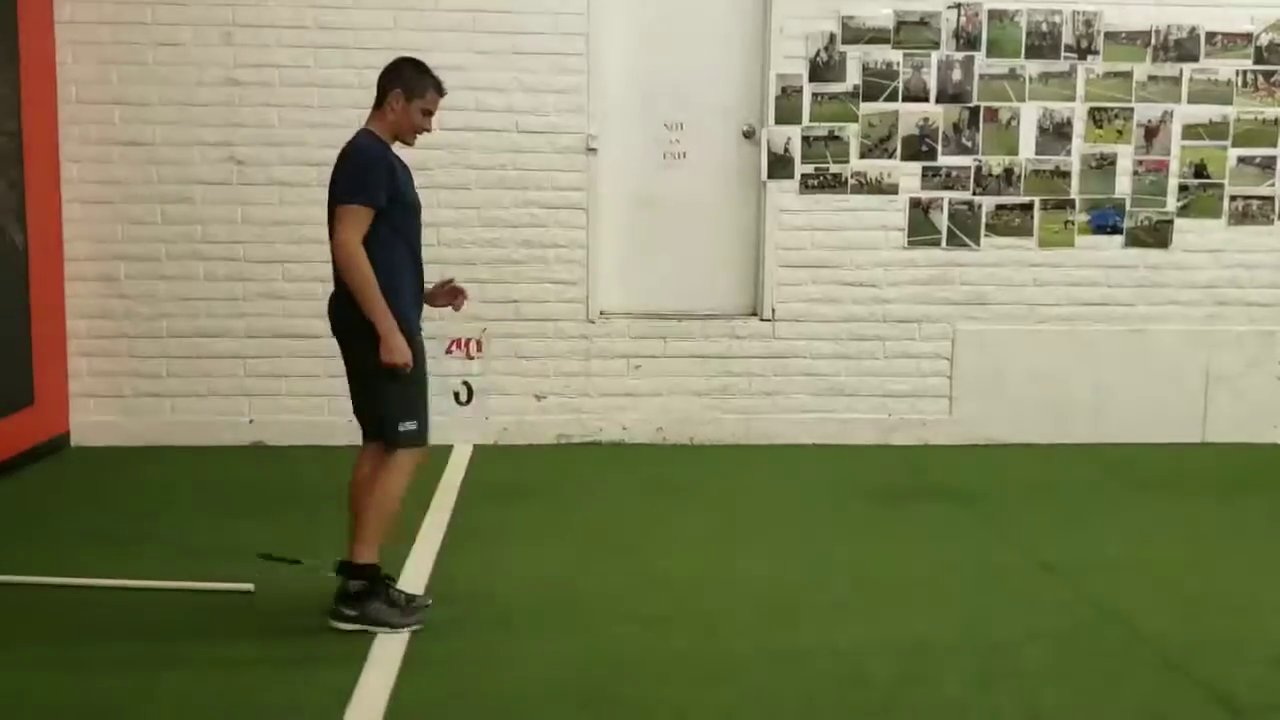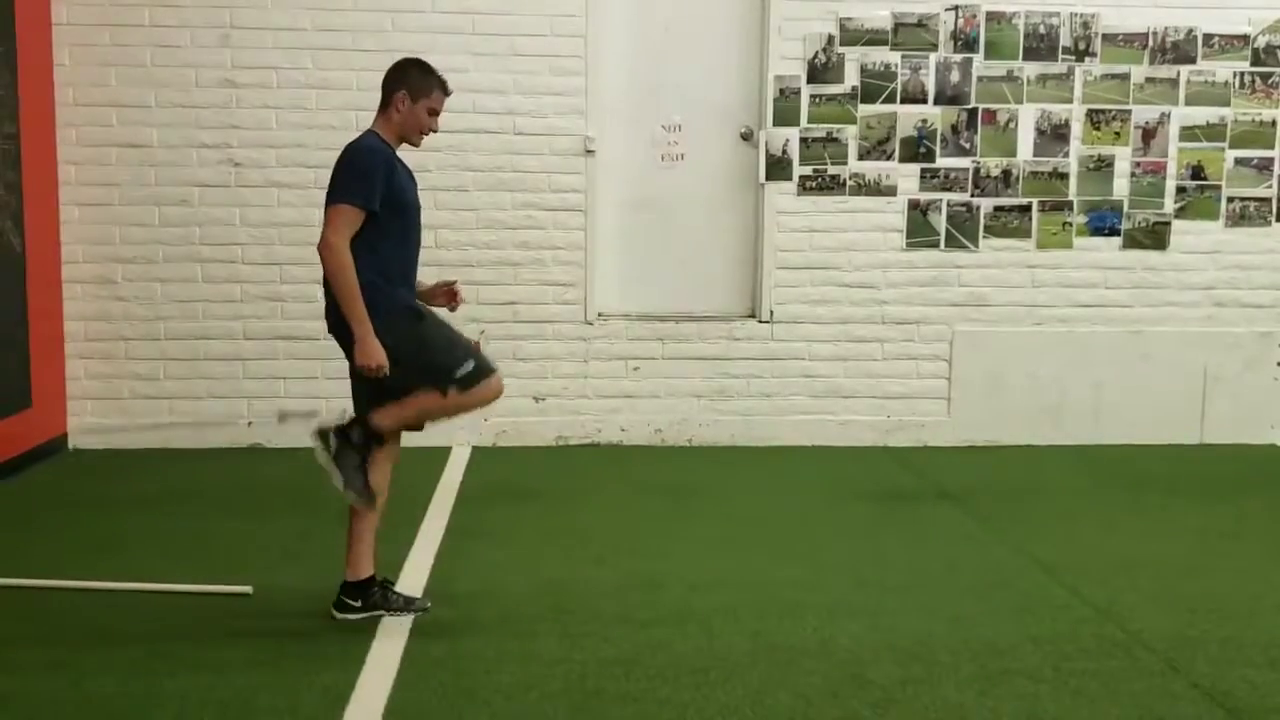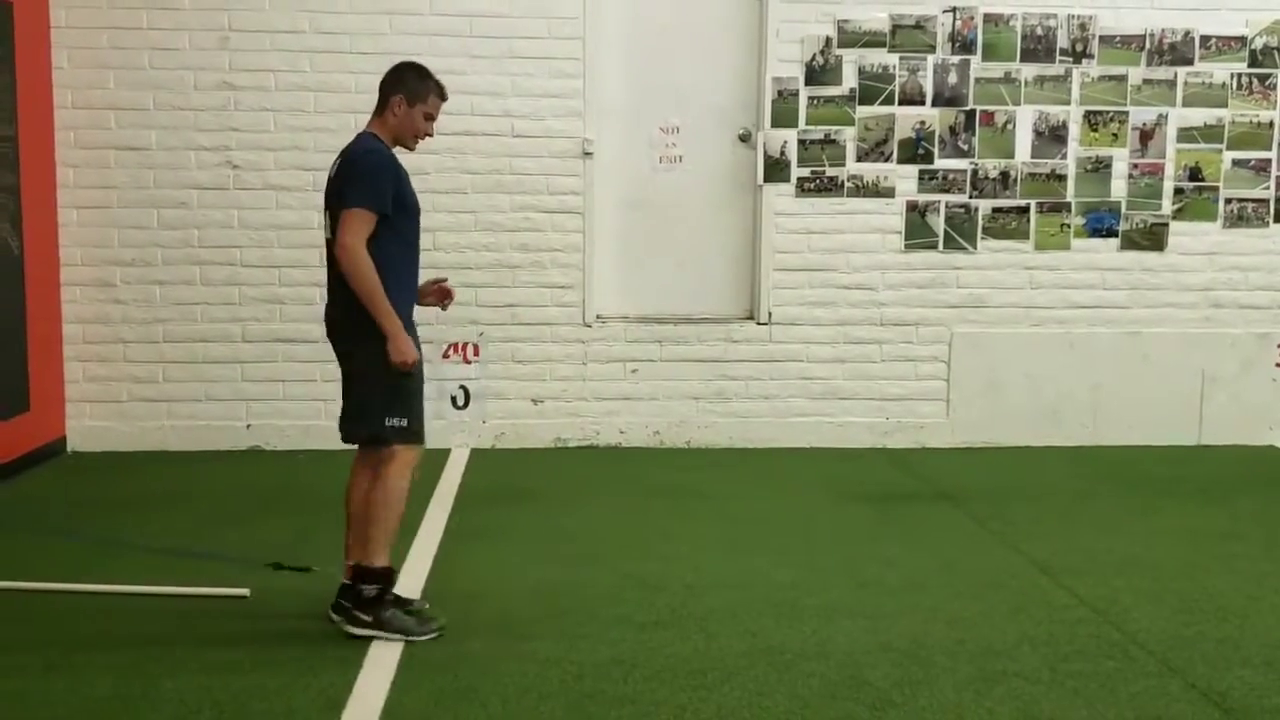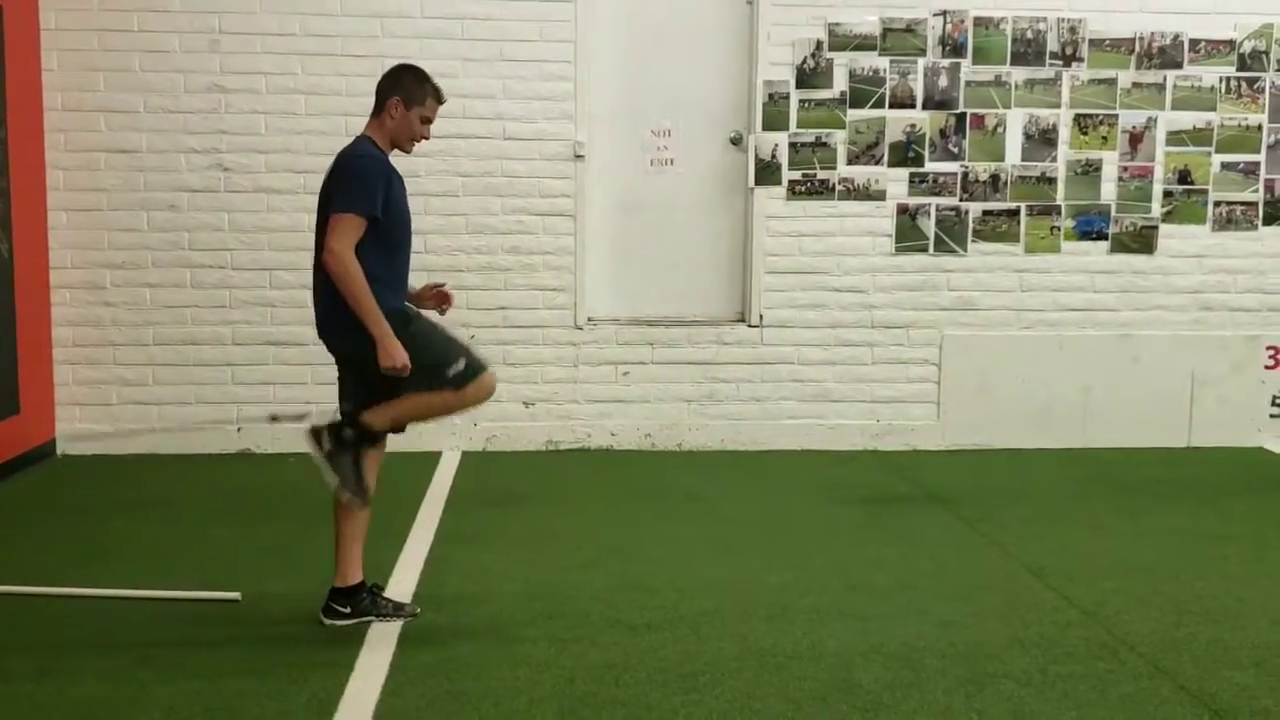
dt=0.7s
person 1, frame 1
left shoulder: (379, 159)
right shoulder: (367, 157)
right elbow: (347, 245)
left wrist: (422, 294)
right wrist: (389, 330)
left hip: (383, 323)
right hip: (376, 328)
left knee: (381, 449)
right knee: (401, 451)
left ankle: (365, 581)
right ankle: (357, 590)
person 1, frame 2
left shoulder: (387, 163)
right shoulder: (367, 157)
right elbow: (333, 244)
left wrist: (423, 293)
right wrist: (365, 335)
left hip: (388, 314)
right hip: (377, 321)
left knee: (385, 446)
right knee: (483, 384)
left ankle: (360, 586)
right ankle: (355, 434)
person 1, frame 3
left shoulder: (366, 159)
right shoulder: (371, 161)
right elbow: (349, 248)
left wrist: (415, 292)
right wrist: (395, 330)
left hip: (370, 329)
right hip: (374, 332)
left knee: (376, 453)
right knee: (400, 450)
left ankle: (362, 587)
right ankle: (368, 591)
person 1, frame 4
left shoulder: (369, 165)
right shoulder: (363, 166)
right elbow: (337, 253)
left wrist: (410, 299)
right wrist: (384, 336)
left hip: (360, 322)
right hip: (366, 325)
left knee: (372, 450)
right knee: (477, 382)
left ankle: (348, 592)
right ankle: (350, 432)
